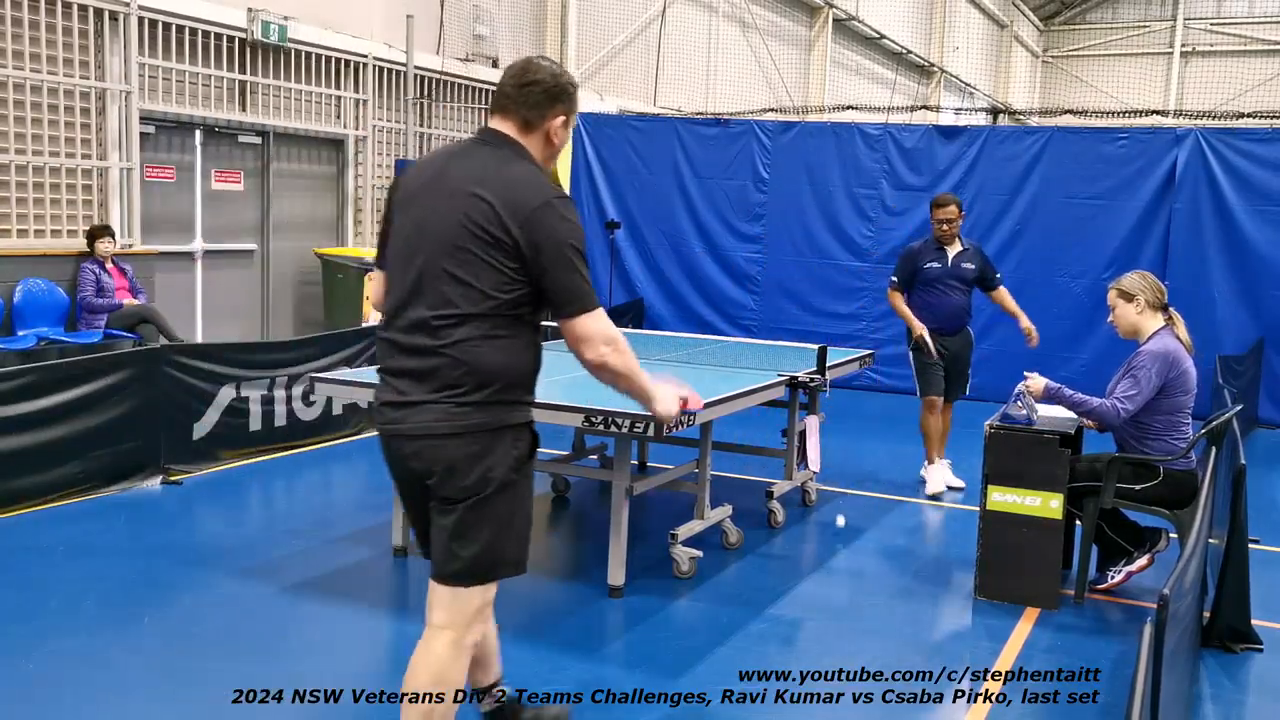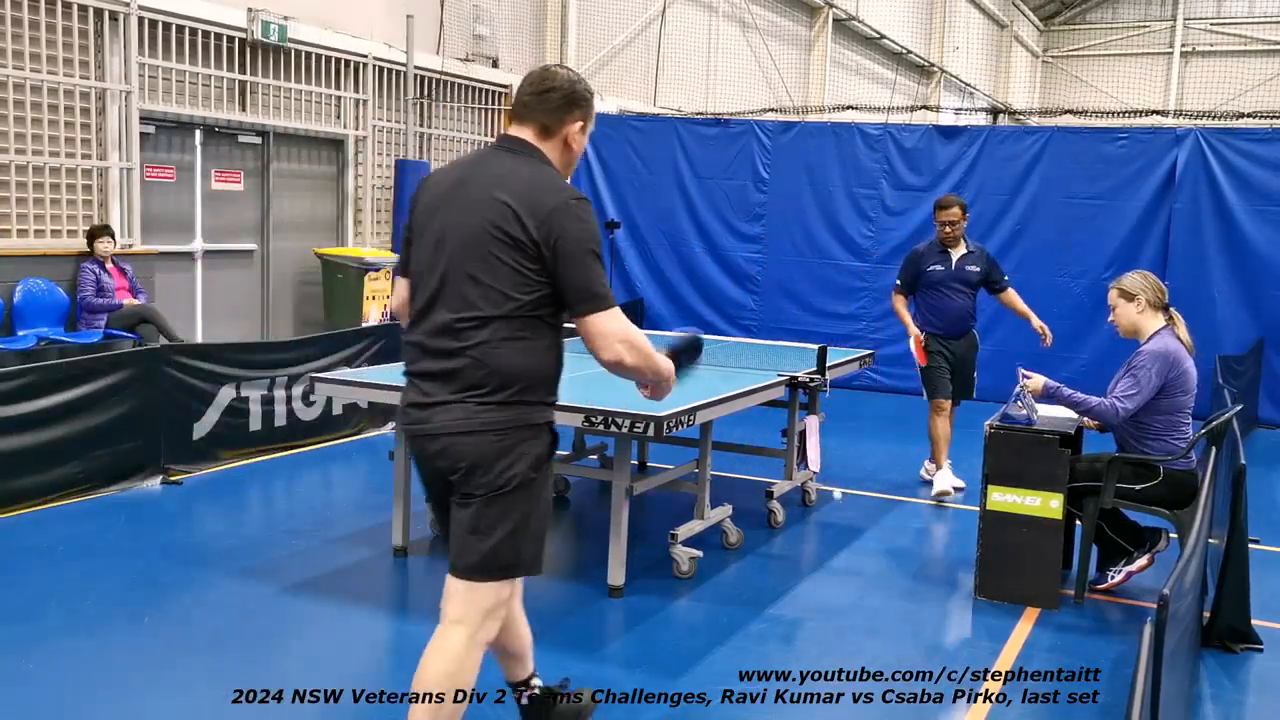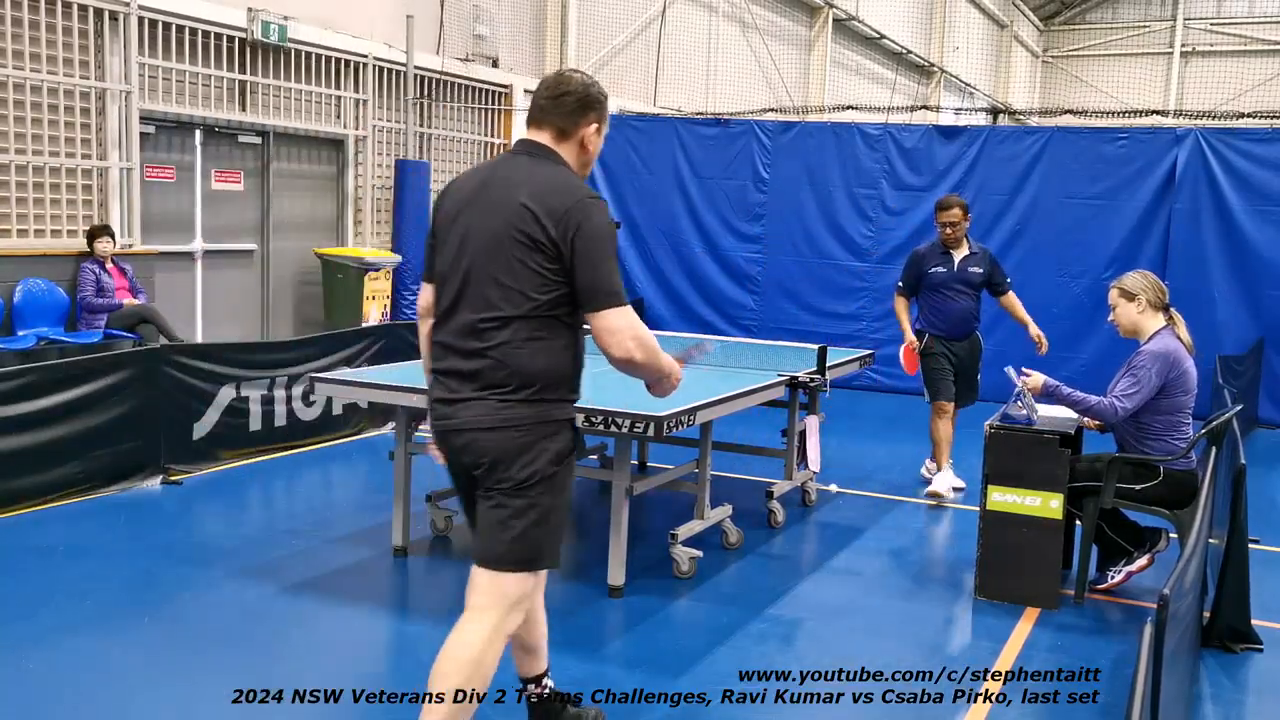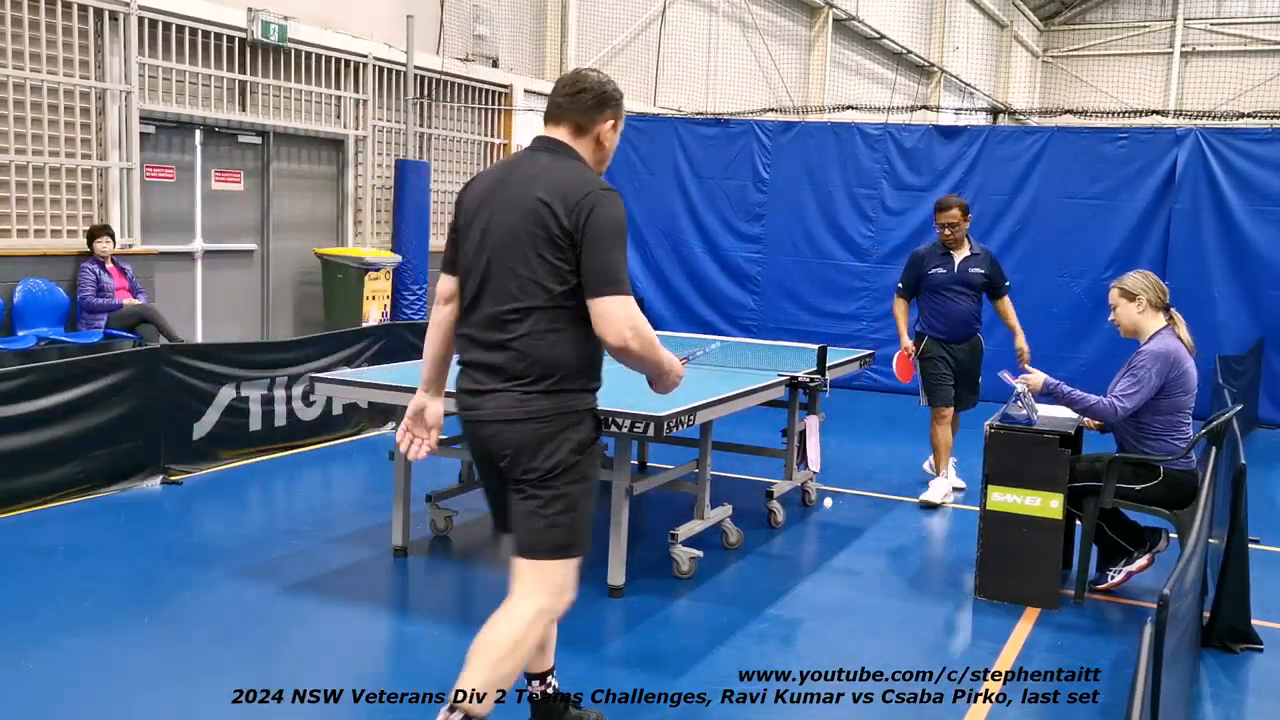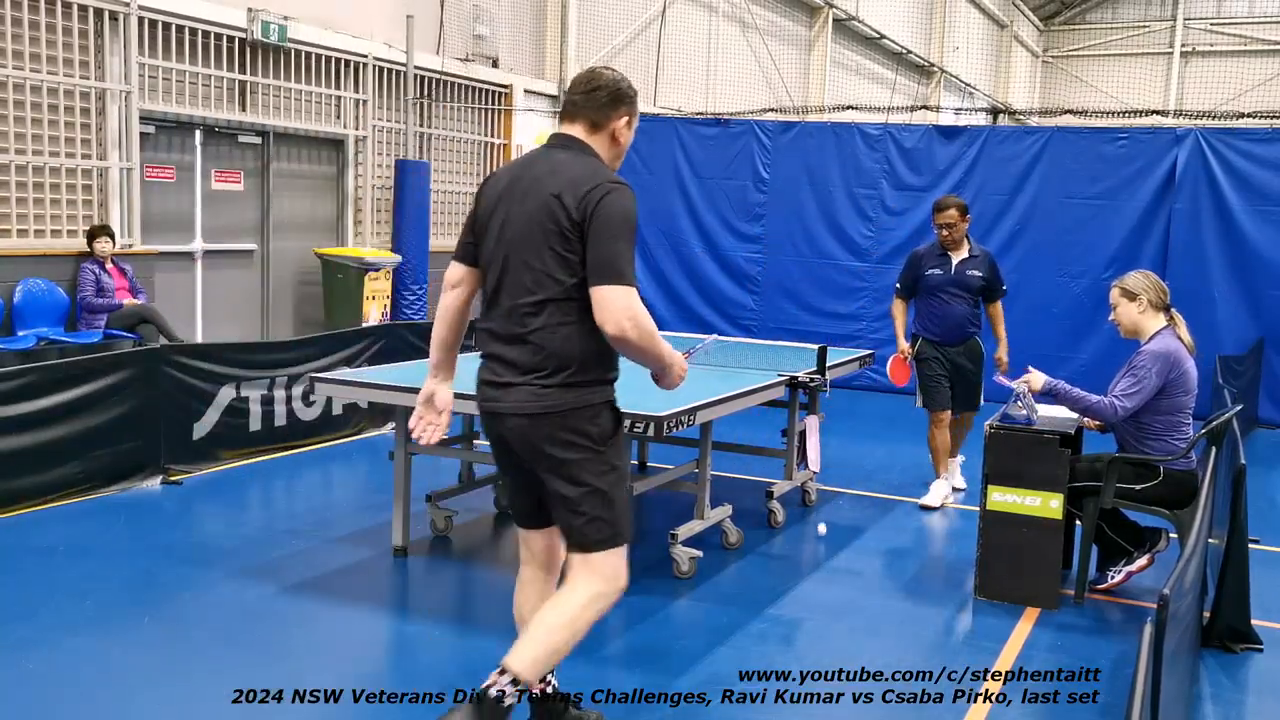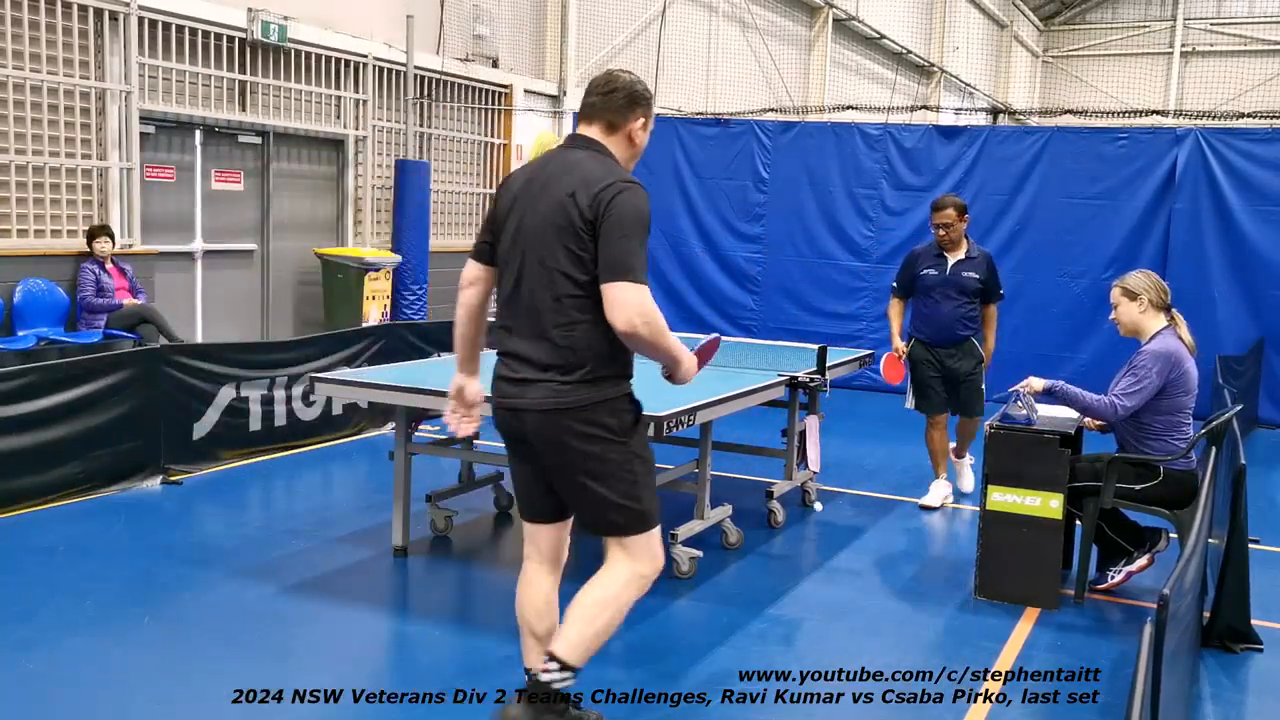
dt=0.1s
person 1, frame 1
left shoulder: (415, 176)
right shoulder: (539, 202)
left elbow: (382, 296)
right elbow: (597, 346)
right wrist: (653, 396)
left hip: (400, 417)
right hip: (476, 430)
left knee: (470, 583)
right knee: (455, 617)
person 1, frame 2
left shoulder: (435, 184)
right shoulder: (559, 203)
left elbow: (402, 303)
right elbow: (610, 343)
right wrist: (661, 375)
left hip: (427, 418)
right hip: (500, 428)
left knee: (491, 582)
right knee: (469, 615)
person 1, frame 3
left shoulder: (459, 190)
right shoulder: (577, 206)
left elbow: (432, 311)
right elbow: (621, 340)
right wrist: (666, 373)
left hip: (460, 416)
right hip: (525, 427)
left knee: (522, 571)
right knee: (495, 607)
person 1, frame 4
left shoulder: (480, 186)
right shoulder: (593, 197)
left elbow: (446, 300)
right elbow: (617, 328)
left wrist: (430, 391)
right wrist: (665, 367)
left hip: (484, 408)
right hip: (549, 417)
left knee: (531, 566)
right knee: (543, 592)
person 1, frame 5
left shoulder: (501, 181)
right shoulder: (606, 193)
left elbow: (455, 287)
right elbow: (617, 318)
left wrist: (438, 377)
right wrist: (666, 361)
left hip: (503, 401)
right hip: (569, 408)
left knee: (542, 558)
right knee: (600, 574)
person 1, frame 6
left shoulder: (519, 182)
right shoulder: (619, 192)
left elbow: (473, 285)
right elbow: (627, 314)
left wrist: (466, 372)
right wrist: (677, 357)
left hip: (518, 398)
right hip: (586, 403)
left knee: (544, 556)
right knee: (637, 557)
person 2, frame 1
left shoulder: (1157, 353)
right shoulder: (1157, 346)
left elbow: (1116, 411)
right elbow: (1130, 410)
left wrist: (1050, 390)
right wrist: (1102, 421)
left hip: (1165, 477)
right hip: (1155, 465)
left knee: (1062, 478)
right knee: (1064, 467)
left ankle: (1140, 542)
right ankle: (1118, 556)
person 2, frame 2
left shoulder: (1158, 353)
right shoulder: (1157, 346)
left elbow: (1115, 410)
right elbow: (1129, 411)
left wrist: (1049, 389)
right wrist: (1103, 422)
left hip: (1165, 476)
right hip: (1156, 466)
left knee: (1063, 479)
right knee: (1064, 468)
left ankle: (1140, 542)
right ankle: (1118, 556)
person 2, frame 3
left shoulder: (1158, 353)
right shoulder: (1157, 346)
left elbow: (1114, 408)
right elbow: (1128, 409)
left wrist: (1049, 387)
right wrist: (1103, 422)
left hip: (1165, 476)
right hip: (1154, 465)
left knee: (1062, 478)
right knee: (1064, 467)
left ankle: (1140, 542)
right ankle: (1119, 556)
person 2, frame 4
left shoulder: (1159, 353)
right shoulder: (1157, 347)
left elbow: (1114, 408)
right elbow: (1128, 410)
left wrist: (1049, 386)
right wrist: (1104, 422)
left hip: (1165, 476)
right hip: (1154, 466)
left knee: (1063, 479)
right knee: (1065, 468)
left ankle: (1140, 542)
right ankle: (1119, 555)
person 2, frame 5
left shoulder: (1159, 353)
right shoulder: (1157, 347)
left elbow: (1114, 408)
right elbow: (1129, 410)
left wrist: (1050, 385)
right wrist: (1103, 422)
left hip: (1164, 476)
right hip: (1153, 465)
left knee: (1063, 479)
left ankle: (1140, 542)
right ankle: (1119, 556)
person 2, frame 6
left shoulder: (1160, 353)
right shoulder: (1157, 347)
left elbow: (1114, 407)
right elbow: (1130, 410)
left wrist: (1051, 386)
right wrist: (1105, 423)
left hip: (1164, 476)
right hip: (1153, 466)
left knee: (1063, 479)
left ankle: (1141, 542)
right ankle: (1118, 556)
person 3, frame 1
left shoulder: (974, 254)
right shoulder: (915, 252)
left elbow: (995, 288)
right elbow: (894, 292)
left wrist: (1021, 317)
right wrist: (913, 323)
left hip: (960, 339)
right hip: (927, 339)
left knee: (947, 403)
right knee: (932, 402)
left ankle: (936, 462)
right ankle: (934, 466)
person 3, frame 2
left shoulder: (980, 256)
right shoulder: (920, 254)
left elbow: (1003, 290)
right elbow: (898, 295)
left wrist: (1033, 318)
right wrist: (910, 327)
left hip: (965, 341)
right hip: (932, 342)
left knee: (951, 405)
right knee: (940, 405)
left ankle: (934, 463)
right ankle: (941, 472)
person 3, frame 3
left shoulder: (984, 257)
right shoulder: (922, 255)
left elbow: (1005, 294)
right elbow: (901, 297)
left wrist: (1030, 325)
right wrist: (907, 331)
left hip: (969, 343)
right hip: (934, 343)
left knee: (956, 407)
right knee: (942, 407)
left ankle: (936, 463)
right ankle: (942, 474)
person 3, frame 4
left shoulder: (984, 257)
right shoulder: (921, 256)
left elbow: (1001, 298)
right elbow: (901, 299)
left wrist: (1018, 335)
right wrist: (904, 336)
left hip: (969, 345)
right hip: (933, 346)
left knee: (957, 410)
right knee: (941, 412)
left ankle: (939, 462)
right ankle: (941, 480)
person 3, frame 5
left shoulder: (985, 259)
right shoulder: (920, 257)
left elbow: (994, 304)
right elbow: (900, 300)
left wrist: (1002, 345)
right wrist: (901, 338)
left hip: (969, 348)
right hip: (930, 350)
left knee: (967, 412)
right knee: (939, 416)
left ankle: (951, 457)
right ankle: (941, 481)
person 3, frame 6
left shoulder: (983, 260)
right shoulder: (917, 256)
left elbow: (990, 306)
right elbow: (897, 298)
left wrist: (988, 348)
right wrist: (896, 336)
left hip: (966, 351)
right hip: (924, 351)
left knee: (971, 415)
right knee: (936, 418)
left ankle: (960, 456)
right ankle: (941, 482)
